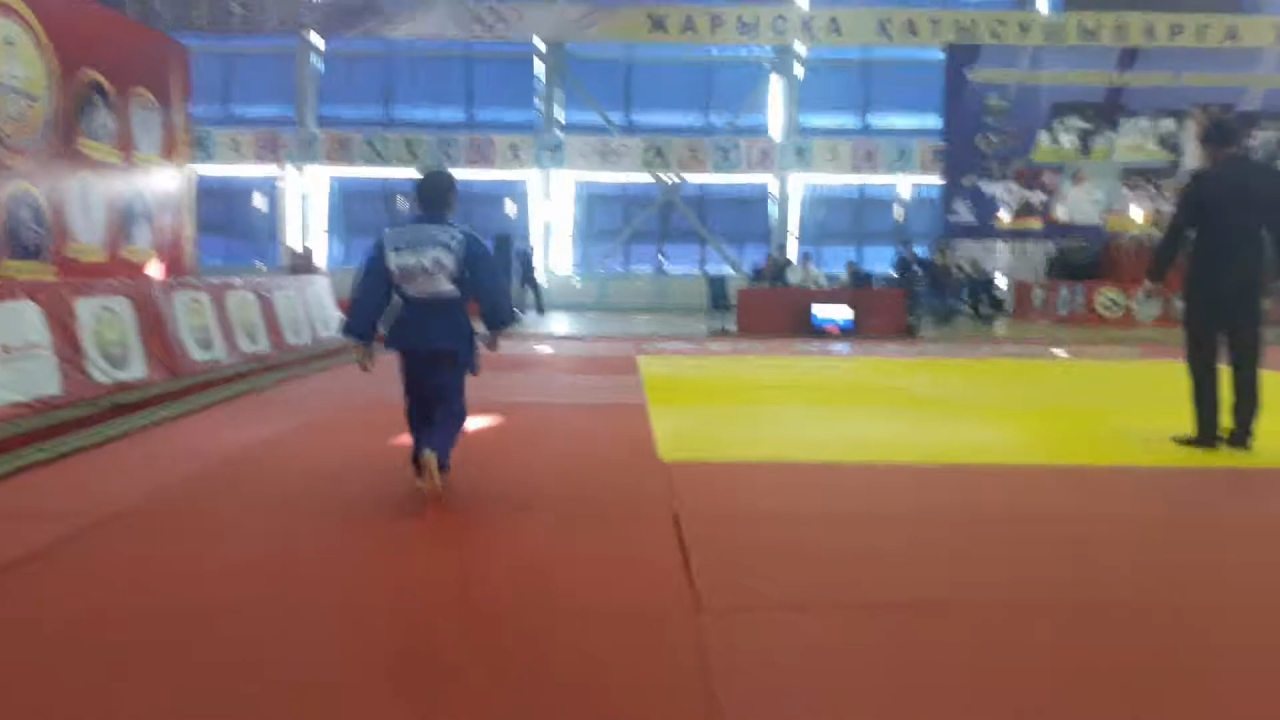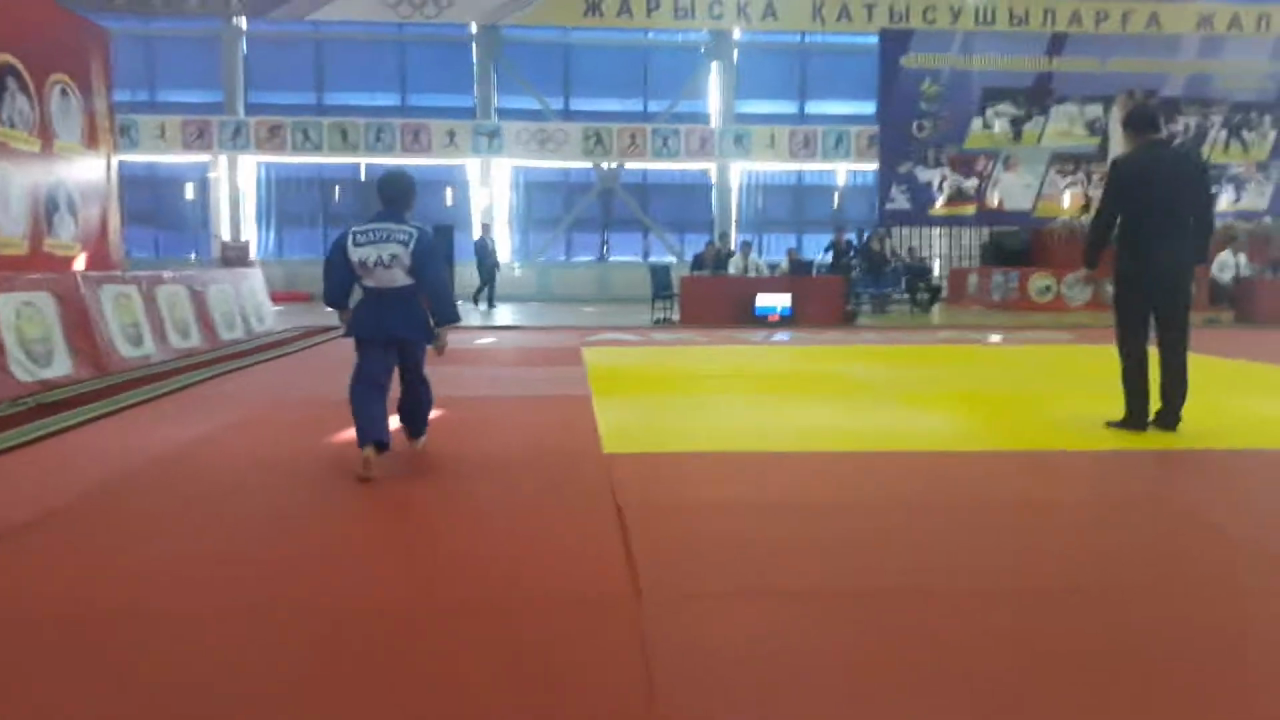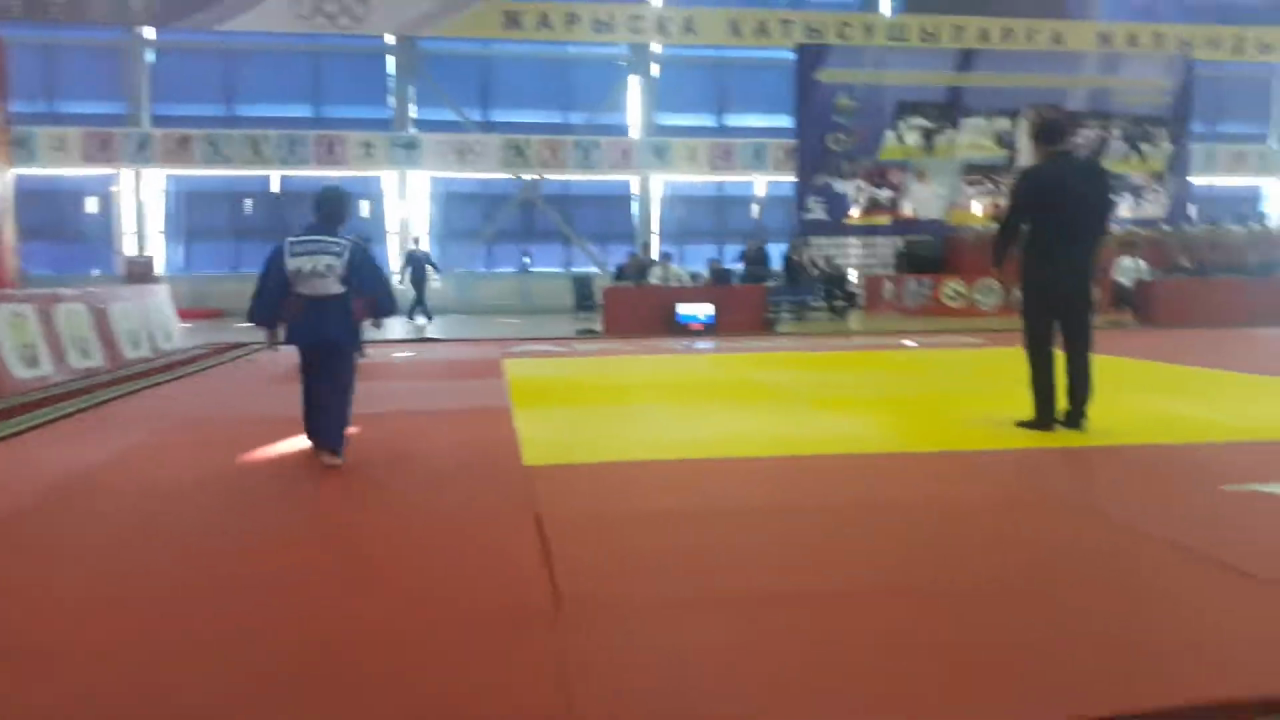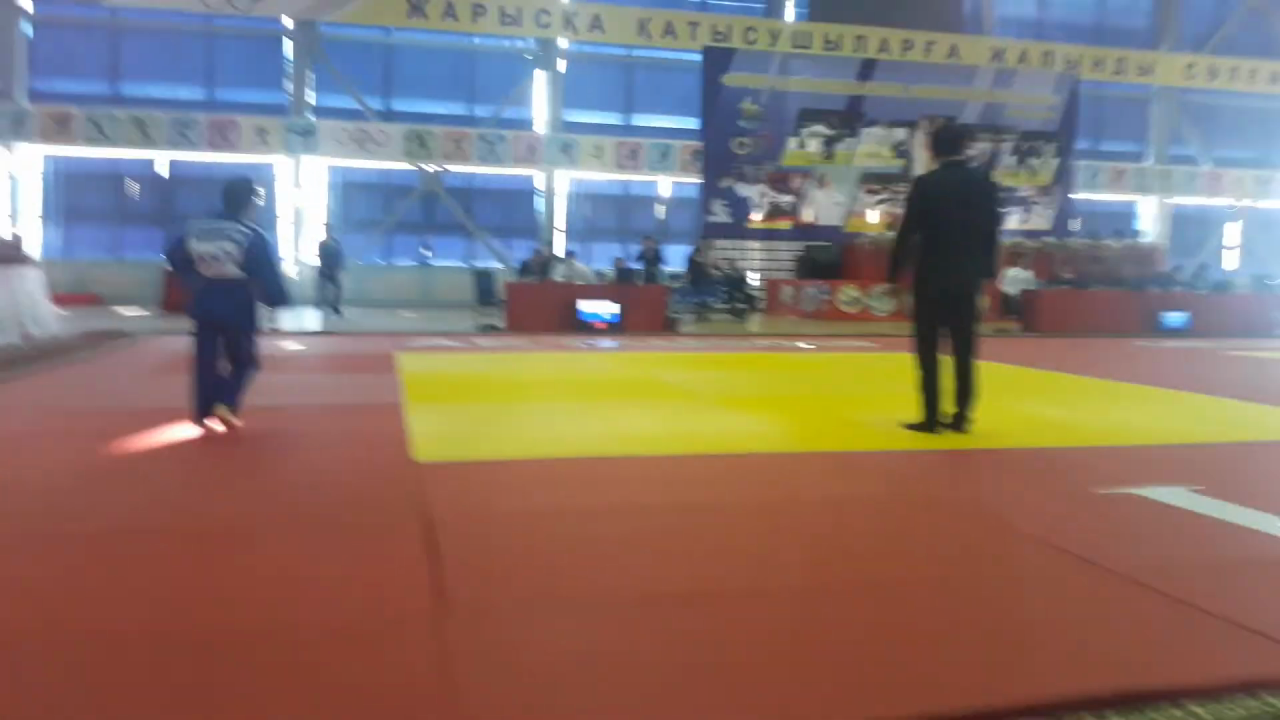
dt=0.3s
person 1, frame 1
left shoulder: (1203, 181)
left elbow: (1177, 230)
left wrist: (1155, 274)
left hip: (1207, 280)
right hip: (1248, 280)
left knee: (1202, 357)
right knee: (1245, 358)
left ankle: (1206, 431)
right ankle: (1242, 430)
person 1, frame 2
left shoulder: (1125, 166)
right shoulder: (1191, 163)
left elbow: (1105, 217)
right elbow: (1204, 214)
left wrist: (1090, 261)
right wrist: (1197, 256)
left hip: (1136, 264)
right hip: (1177, 263)
left knee: (1133, 341)
right knee: (1174, 341)
left ankle: (1136, 414)
right ankle: (1170, 413)
person 1, frame 3
left shoulder: (1033, 177)
right shoulder: (1093, 173)
left elbow: (1013, 221)
right elbow: (1101, 220)
left wrist: (998, 257)
left hip: (1042, 268)
right hip: (1078, 269)
left knee: (1039, 343)
right knee: (1077, 343)
left ankle: (1045, 414)
right ankle: (1076, 413)
person 1, frame 4
left shoulder: (925, 185)
right shoulder: (984, 184)
left elbow: (907, 234)
right elbow: (990, 232)
left wrist: (894, 275)
right wrist: (986, 271)
left hip: (931, 276)
right hip: (967, 277)
left knee: (928, 348)
right knee: (963, 347)
left ankle: (932, 417)
right ankle: (961, 415)
person 2, frame 1
left shoulder: (390, 241)
right shoulder: (466, 242)
left elbow: (369, 293)
right elbow: (490, 288)
left wrist: (362, 340)
right wrist: (494, 327)
left hip: (410, 332)
right hip: (452, 333)
left knee: (419, 403)
right knee: (449, 404)
left ankle: (425, 467)
right ankle: (433, 452)
person 2, frame 2
left shoulder: (351, 237)
right shoulder: (419, 238)
left elbow: (335, 278)
right elbow: (436, 285)
left wrist: (342, 307)
right wrist: (442, 326)
left hip: (371, 321)
right hip: (410, 321)
left knee: (368, 385)
right knee: (414, 381)
left ankle: (370, 443)
right ankle: (415, 433)
person 2, frame 3
left shoulder: (287, 248)
right shoulder: (353, 249)
left elbow: (270, 289)
right elbow: (377, 288)
left wrist: (270, 324)
right wrist: (376, 312)
left hip: (305, 326)
right hip: (340, 328)
left knee: (313, 383)
right knee: (337, 387)
left ankle: (318, 437)
right ankle: (330, 448)
person 2, frame 4
left shoulder: (196, 230)
right shoulder: (252, 237)
left elbow: (177, 257)
right elbow: (266, 276)
right wrist: (274, 302)
left hip: (206, 305)
right hip: (237, 307)
left knee: (206, 360)
right knee: (243, 359)
left ankle: (205, 412)
right ankle: (225, 405)
